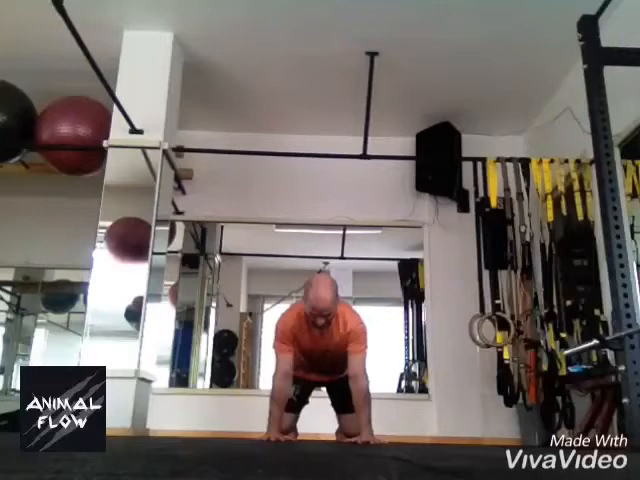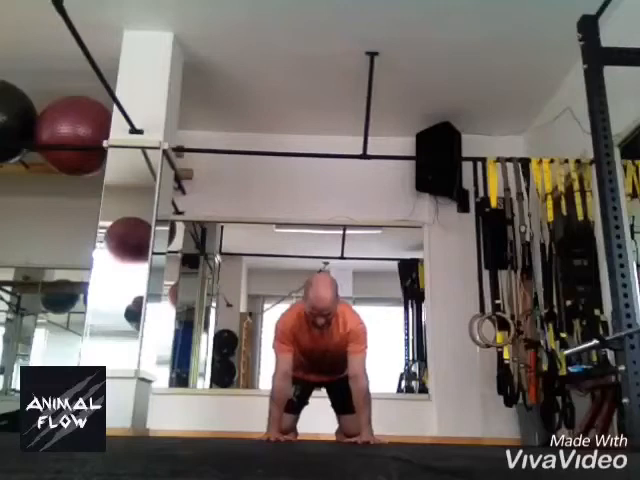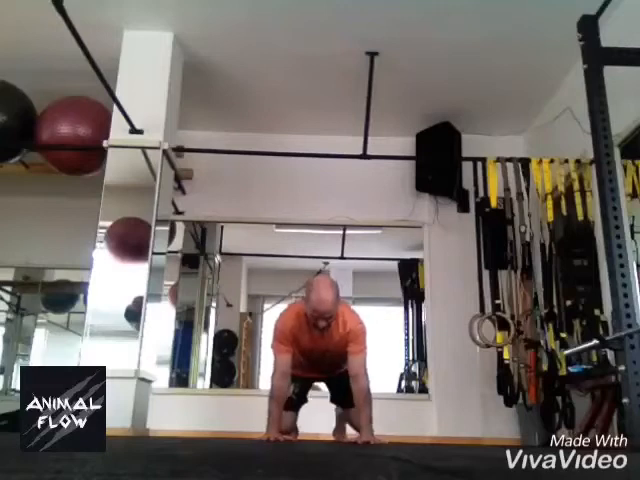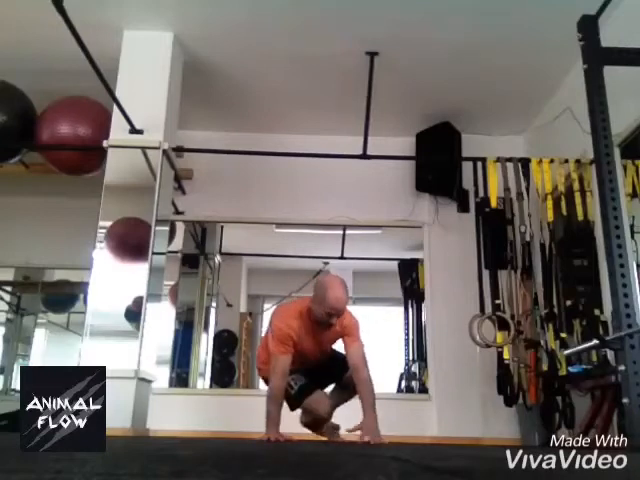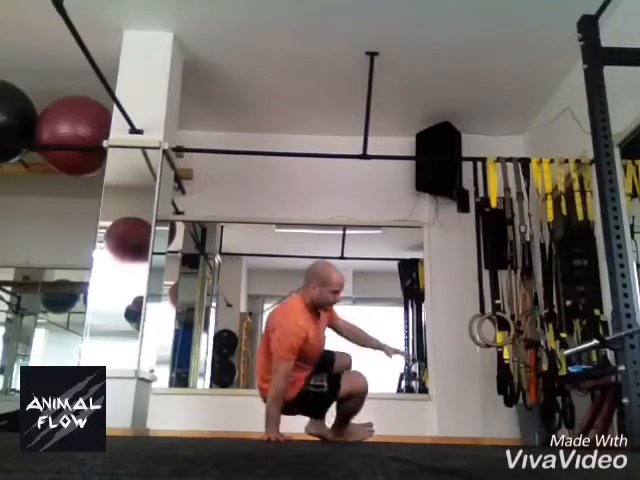
dt=0.4s
person 1, frame 1
left shoulder: (353, 324)
right shoulder: (288, 322)
left elbow: (357, 377)
right elbow: (283, 375)
left wrist: (366, 430)
right wrist: (273, 428)
left hip: (339, 372)
right hip: (301, 371)
left knee: (353, 432)
right knee: (284, 428)
left ankle: (342, 433)
right ankle: (292, 430)
person 1, frame 2
left shoulder: (353, 324)
right shoulder: (288, 322)
left elbow: (358, 377)
right elbow: (282, 375)
left wrist: (366, 431)
right wrist: (272, 429)
left hip: (339, 373)
right hip: (301, 372)
left knee: (354, 433)
right knee: (283, 429)
left ankle: (342, 433)
right ankle: (291, 432)
person 1, frame 3
left shoulder: (352, 324)
right shoulder: (288, 321)
left elbow: (358, 376)
right elbow: (281, 375)
left wrist: (366, 431)
right wrist: (272, 429)
left hip: (339, 368)
right hip: (298, 367)
left knee: (358, 423)
right knee: (284, 428)
left ankle: (340, 420)
person 1, frame 4
left shoulder: (346, 320)
right shoulder: (287, 321)
left elbow: (359, 369)
right elbow: (279, 377)
left wrist: (370, 419)
right wrist: (272, 429)
right hip: (282, 366)
right knee: (322, 409)
left ankle: (317, 417)
right ankle: (310, 420)
person 1, frame 5
left shoulder: (318, 307)
right shoulder: (292, 322)
left elbow: (345, 328)
right elbow: (279, 379)
left wrist: (383, 346)
right wrist: (272, 431)
right hip: (290, 390)
left knee: (344, 361)
right knee: (358, 384)
left ankle: (317, 423)
right ankle: (339, 429)
